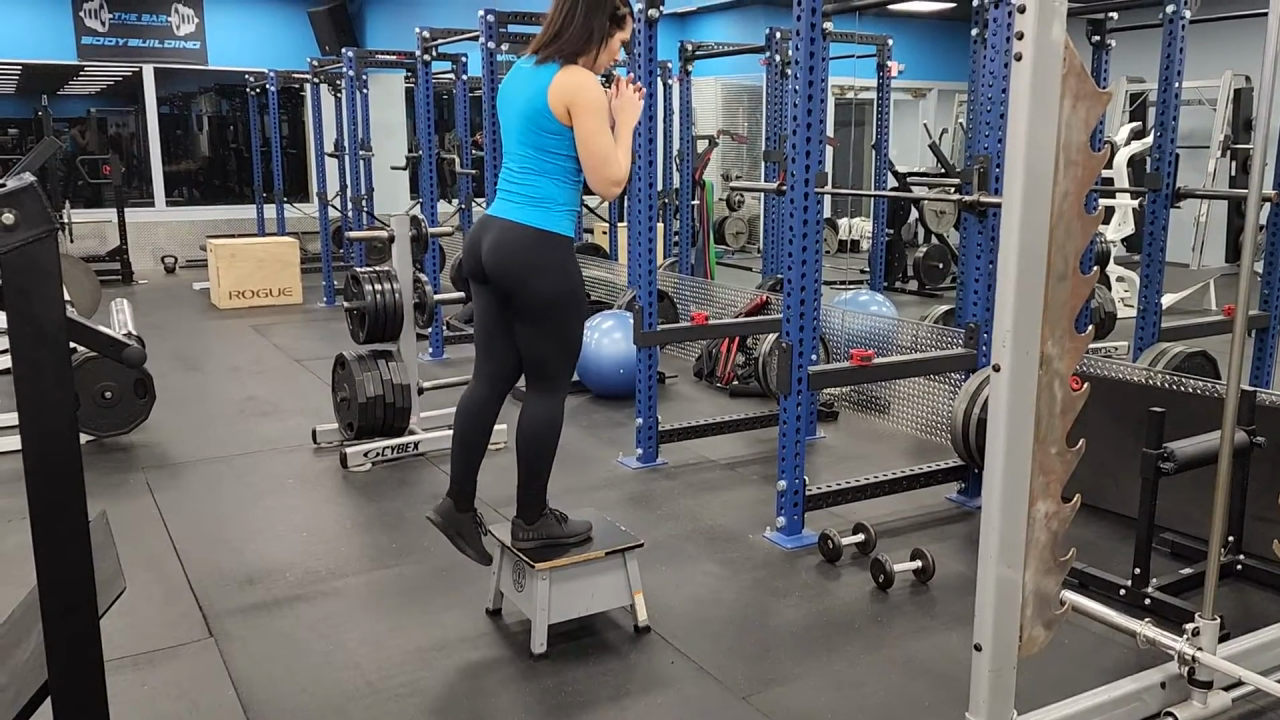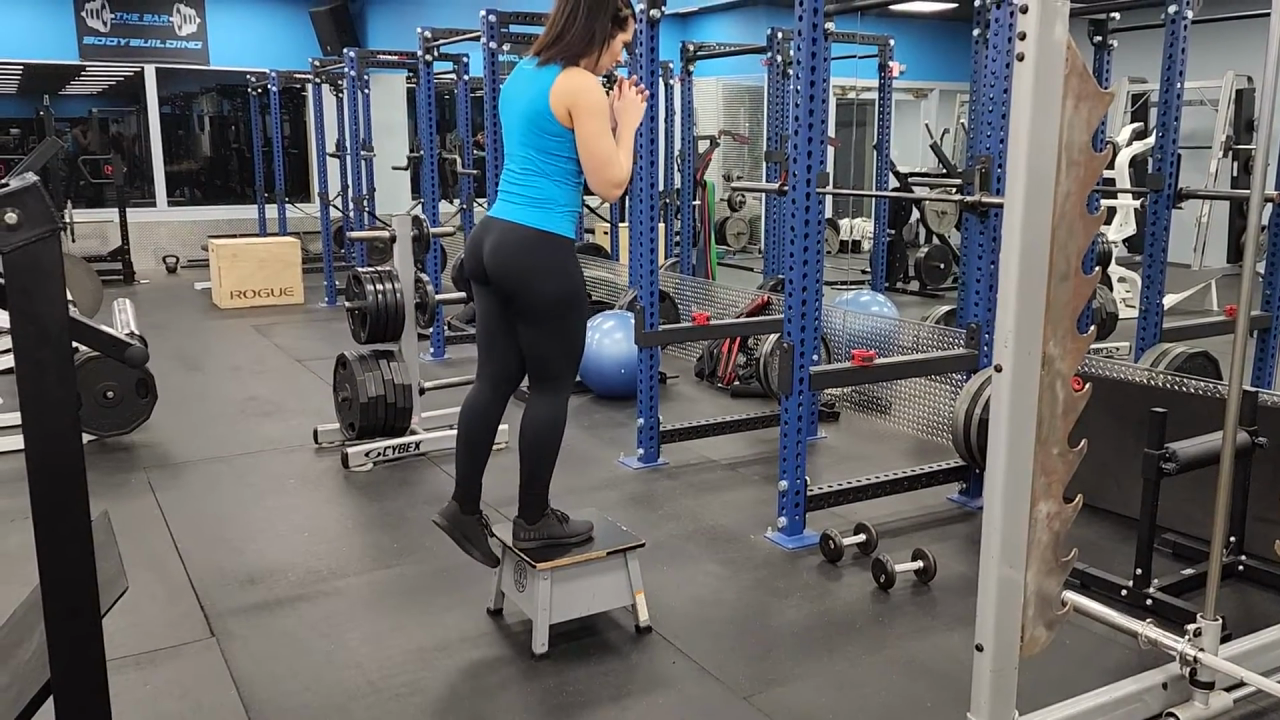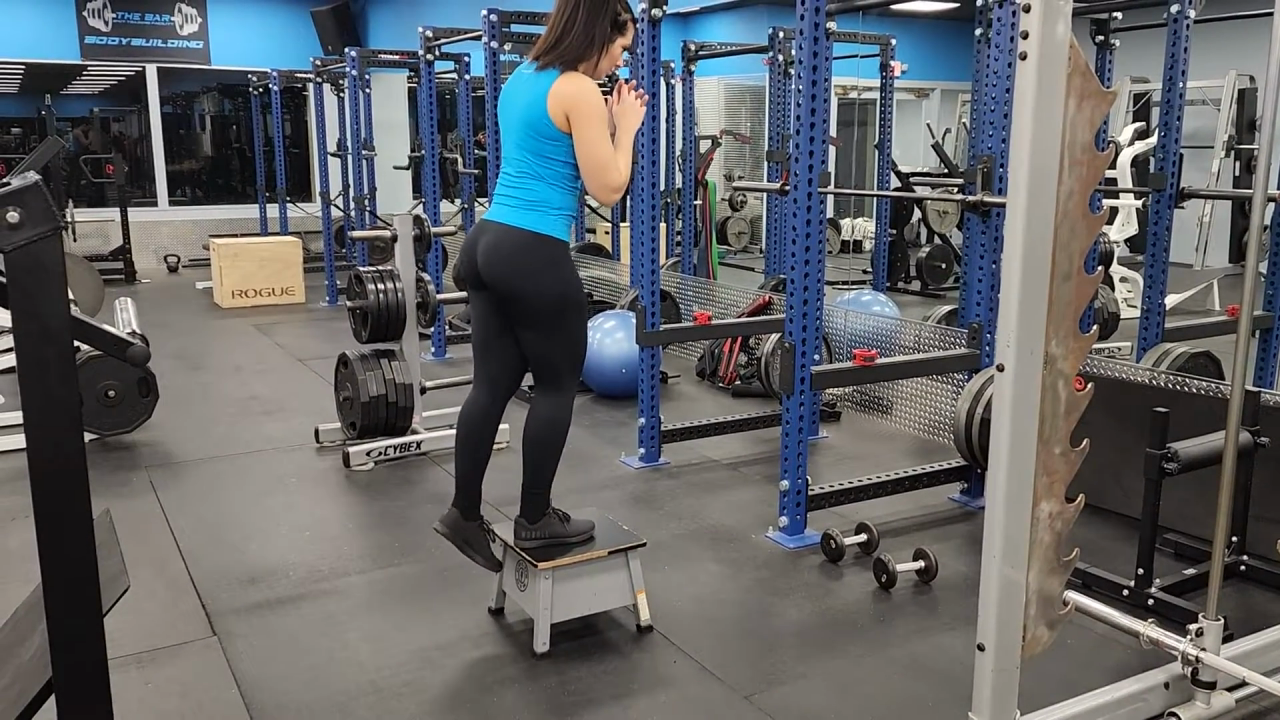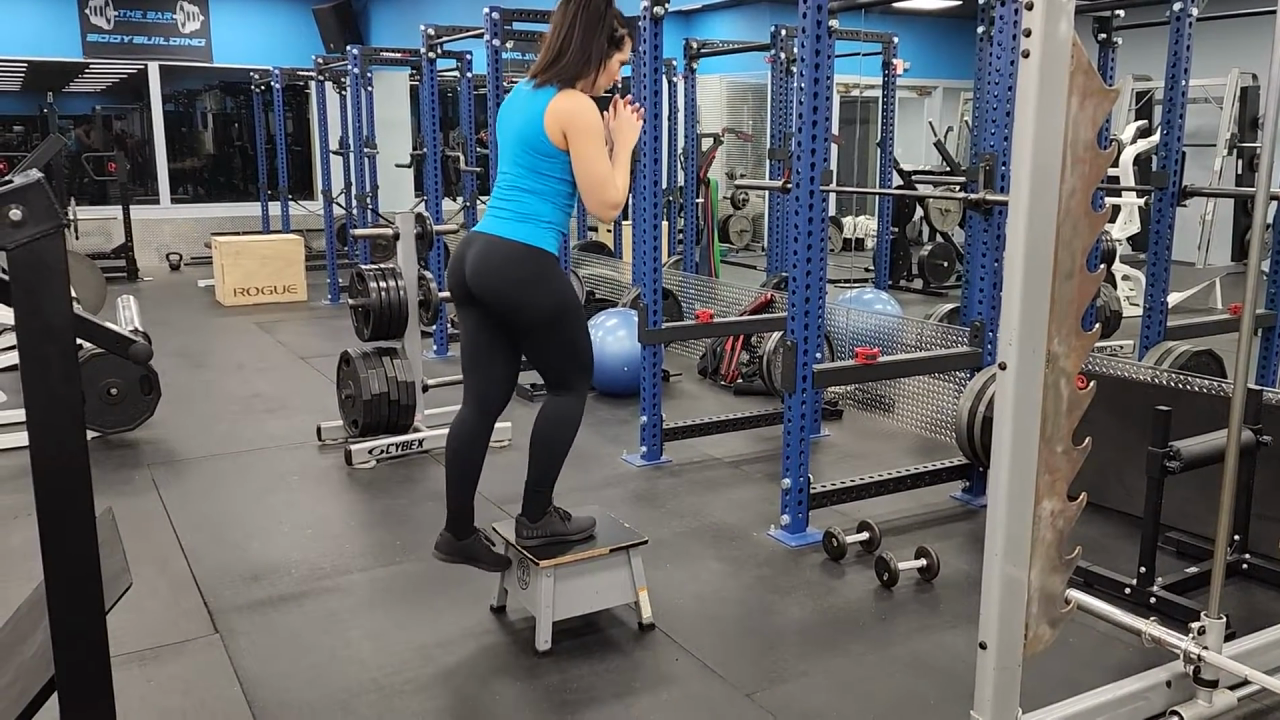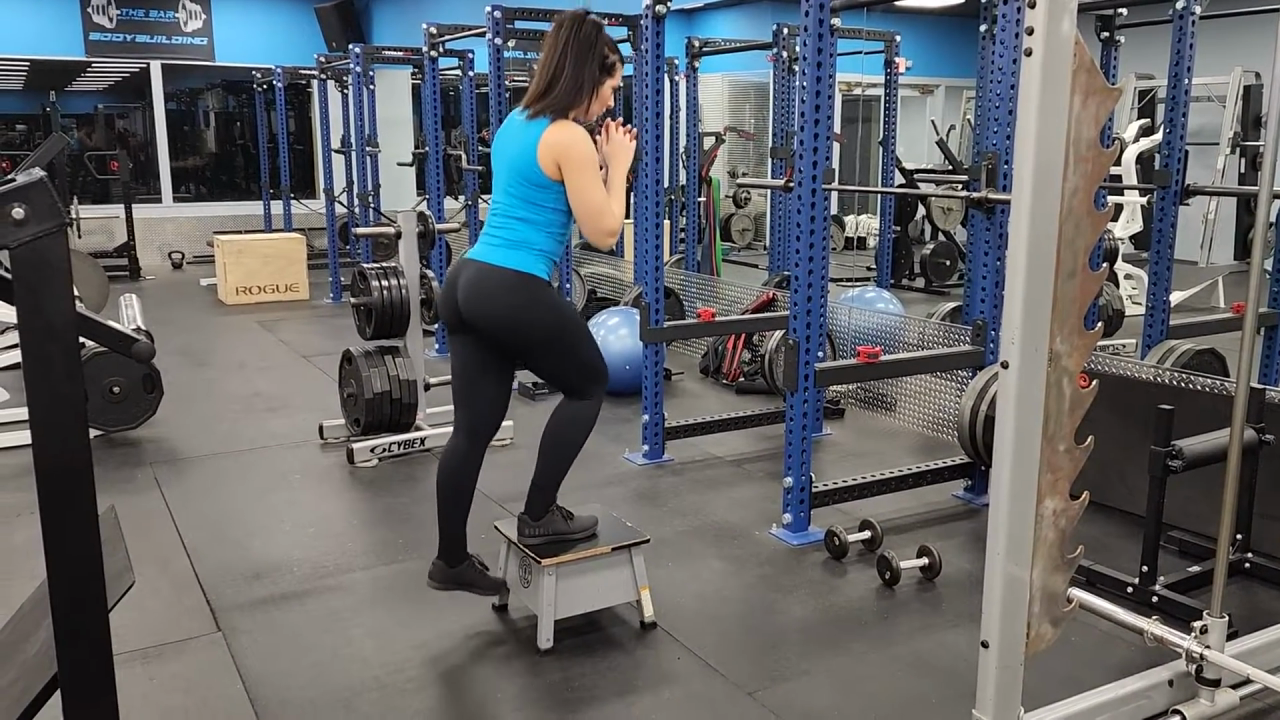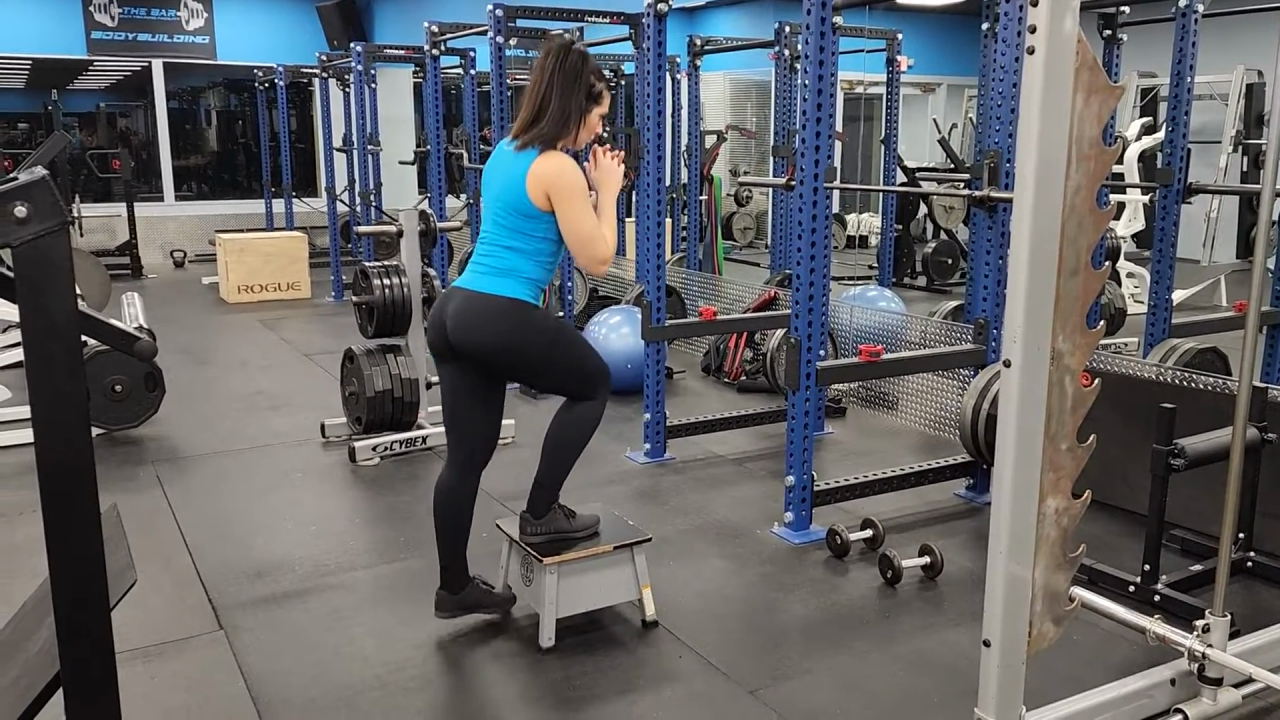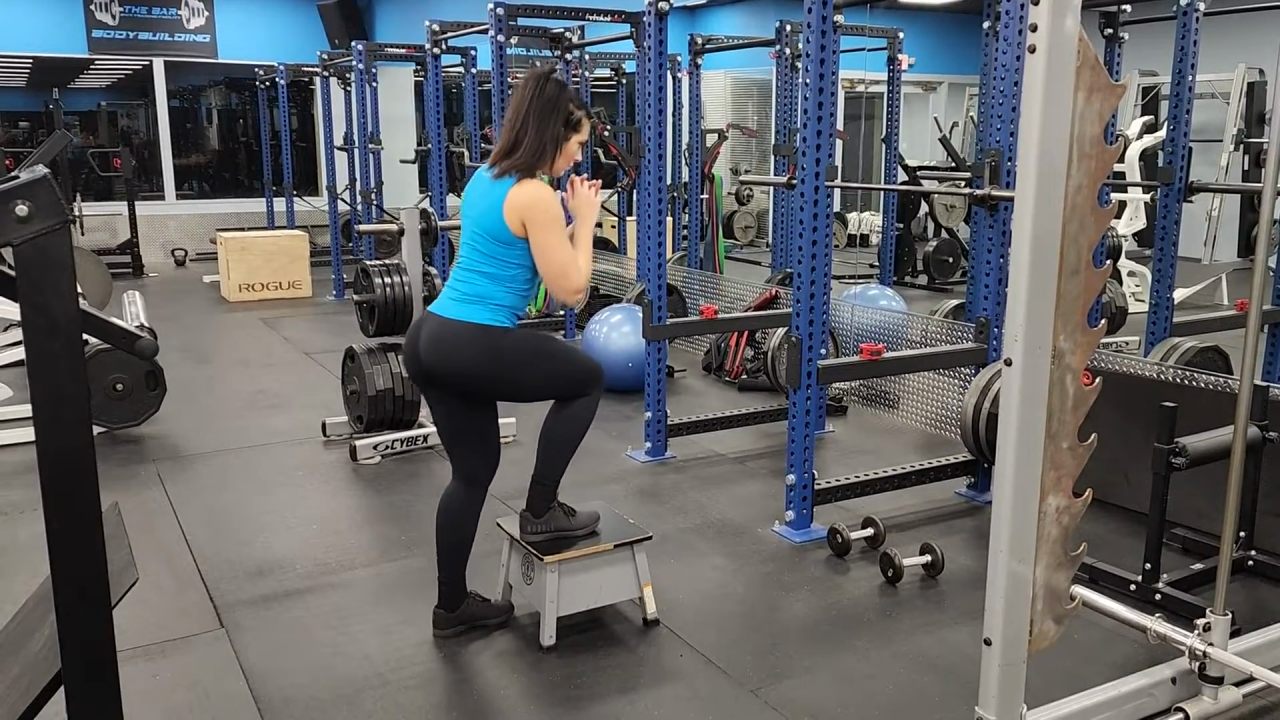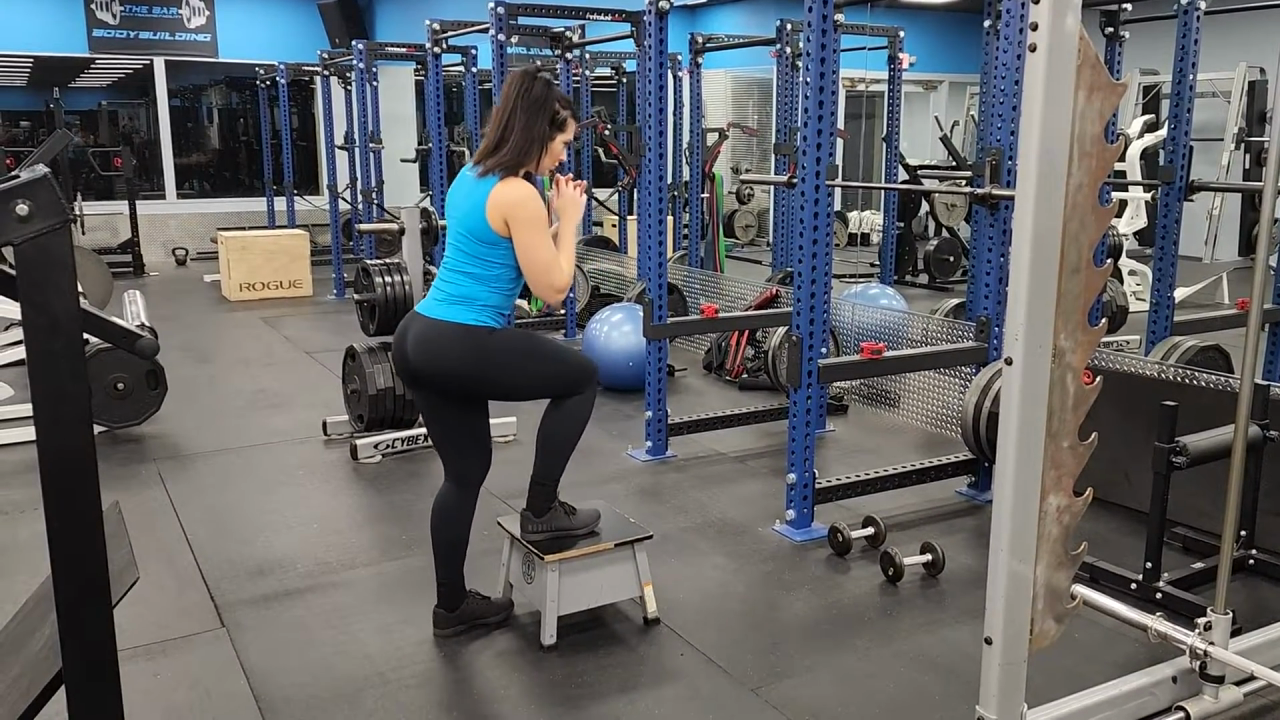
dt=0.2s
person 1, frame 1
left shoulder: (519, 74)
right shoulder: (580, 84)
right elbow: (608, 183)
left wrist: (606, 118)
right wrist: (625, 123)
left hip: (490, 238)
right hip: (538, 251)
left knee: (492, 377)
right knee: (548, 386)
left ankle: (458, 505)
right ankle: (531, 520)
person 1, frame 2
left shoulder: (521, 75)
right shoulder: (580, 86)
right elbow: (608, 184)
left wrist: (607, 120)
right wrist: (627, 124)
left hip: (491, 239)
right hip: (539, 251)
left knee: (494, 379)
right knee: (551, 387)
left ankle: (464, 508)
right ankle: (533, 520)
person 1, frame 3
left shoulder: (521, 78)
right shoulder: (577, 91)
right elbow: (607, 189)
left wrist: (606, 122)
right wrist: (625, 129)
left hip: (485, 243)
right hip: (533, 254)
left knee: (492, 384)
right knee: (557, 385)
left ankle: (464, 514)
right ankle: (535, 519)
person 1, frame 4
left shoulder: (520, 94)
right shoulder: (576, 107)
right elbow: (605, 205)
left wrist: (604, 141)
right wrist: (623, 144)
left hip: (474, 257)
right hip: (522, 268)
left knee: (482, 400)
right knee: (571, 384)
left ankle: (458, 532)
right ankle: (536, 518)
person 1, frame 5
left shoulder: (515, 123)
right shoulder: (569, 137)
right elbow: (603, 233)
left wrist: (599, 163)
right wrist: (618, 168)
left hip: (466, 285)
right hip: (514, 293)
left knee: (473, 427)
right knee: (587, 386)
left ankle: (451, 560)
right ankle: (539, 518)
person 1, frame 6
left shoulder: (506, 152)
right shoulder: (557, 168)
right elbow: (596, 260)
left wrist: (590, 188)
right wrist: (607, 192)
left hip: (453, 314)
right hip: (502, 320)
left knee: (465, 456)
right knee: (592, 386)
left ankle: (453, 587)
right ankle: (540, 514)
person 1, frame 7
left shoulder: (485, 178)
right shoulder: (534, 195)
right elbow: (570, 290)
left wrist: (568, 217)
right wrist: (585, 221)
left hip: (429, 340)
right hip: (475, 347)
left knee: (472, 471)
right knee: (585, 381)
left ankle: (452, 605)
right ankle: (541, 512)
person 1, frame 8
left shoulder: (471, 177)
right shoulder: (518, 195)
right elbow: (552, 289)
left wrist: (557, 220)
right wrist: (569, 220)
left hip: (418, 341)
right hip: (461, 347)
left knee: (464, 472)
right knee: (580, 377)
left ankle: (452, 604)
right ankle: (542, 510)
